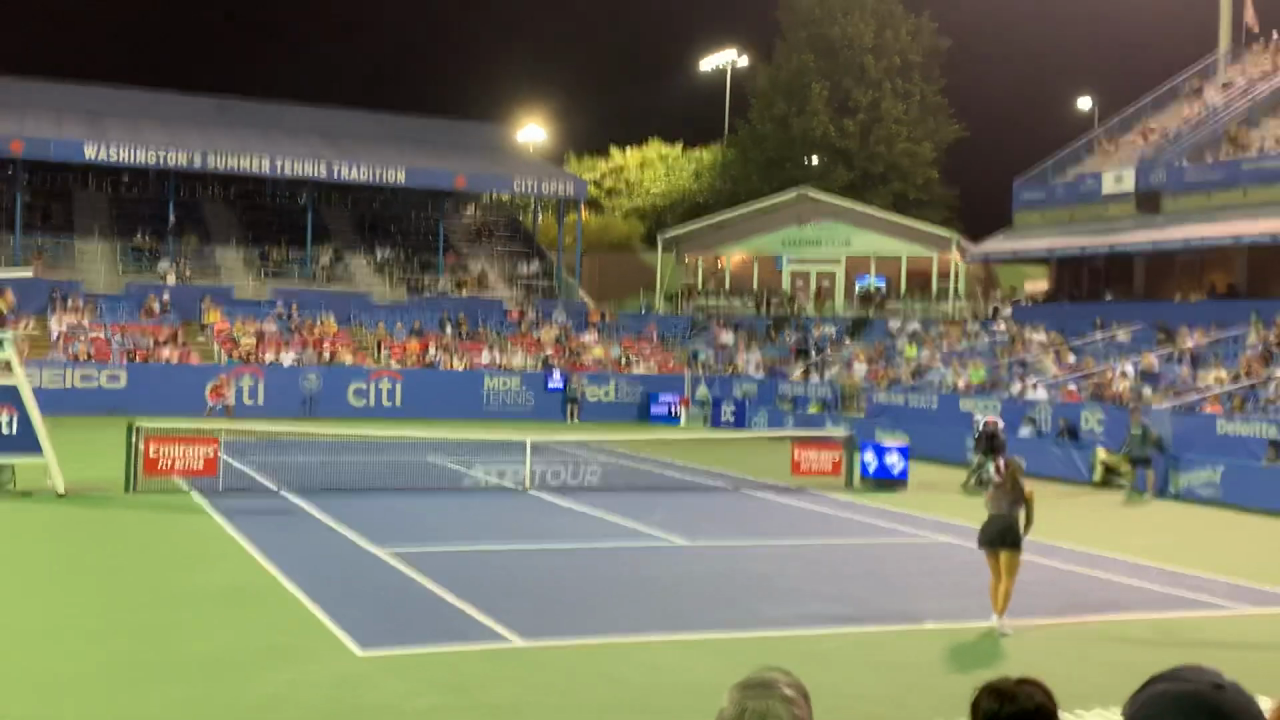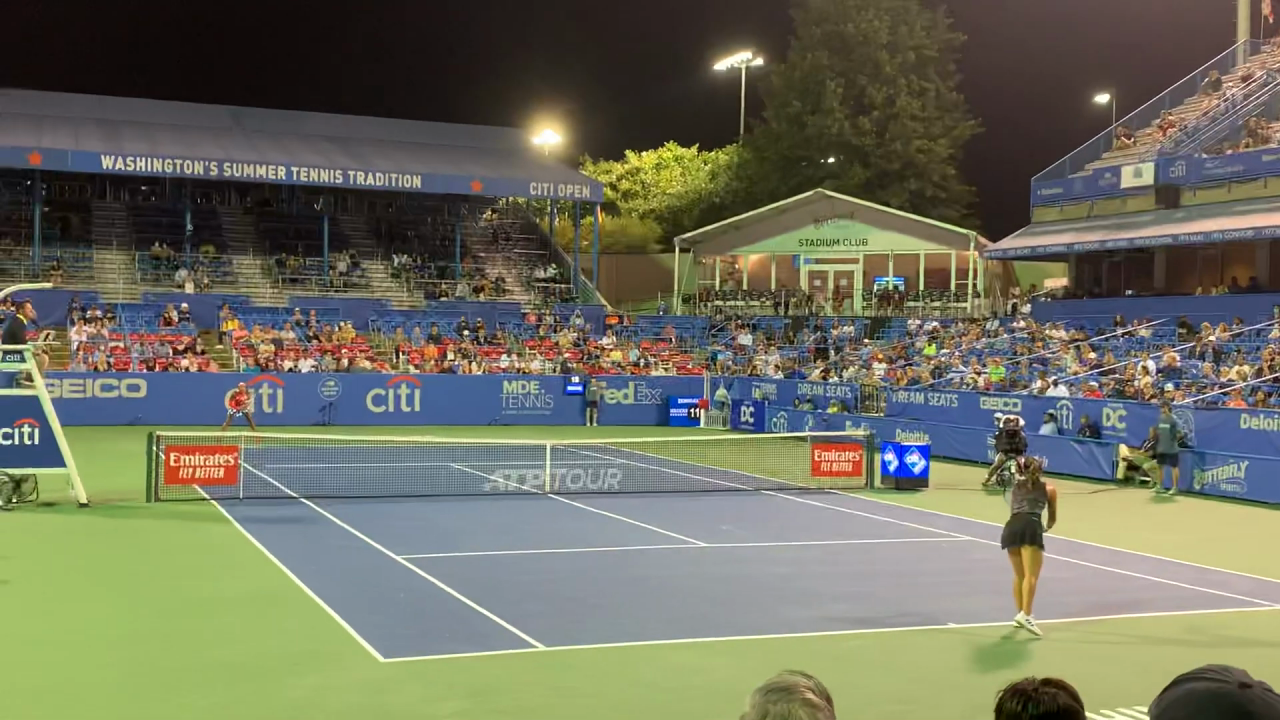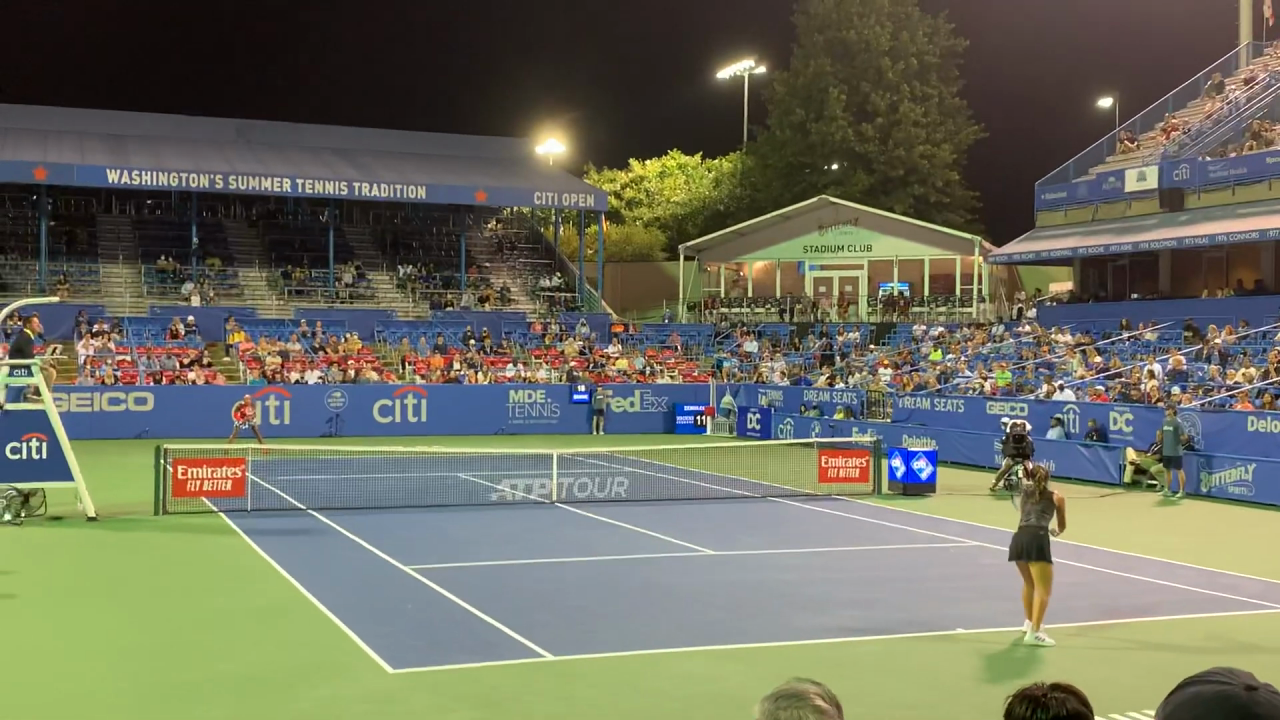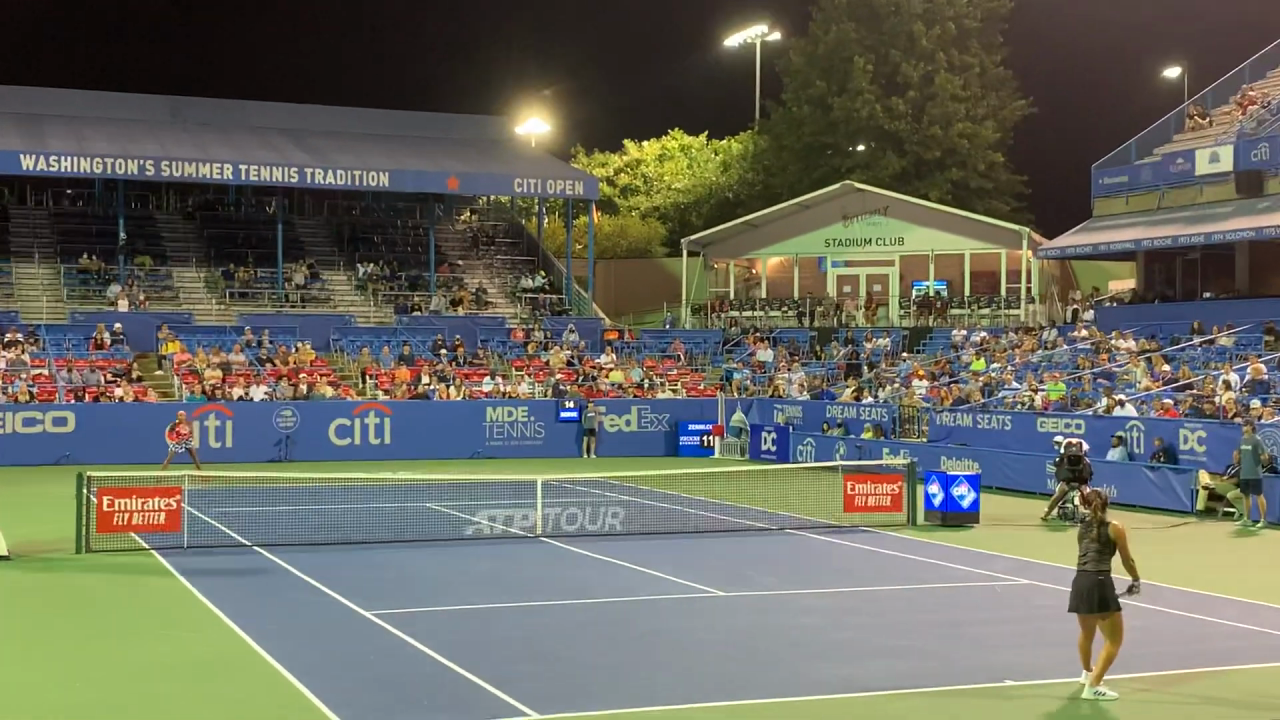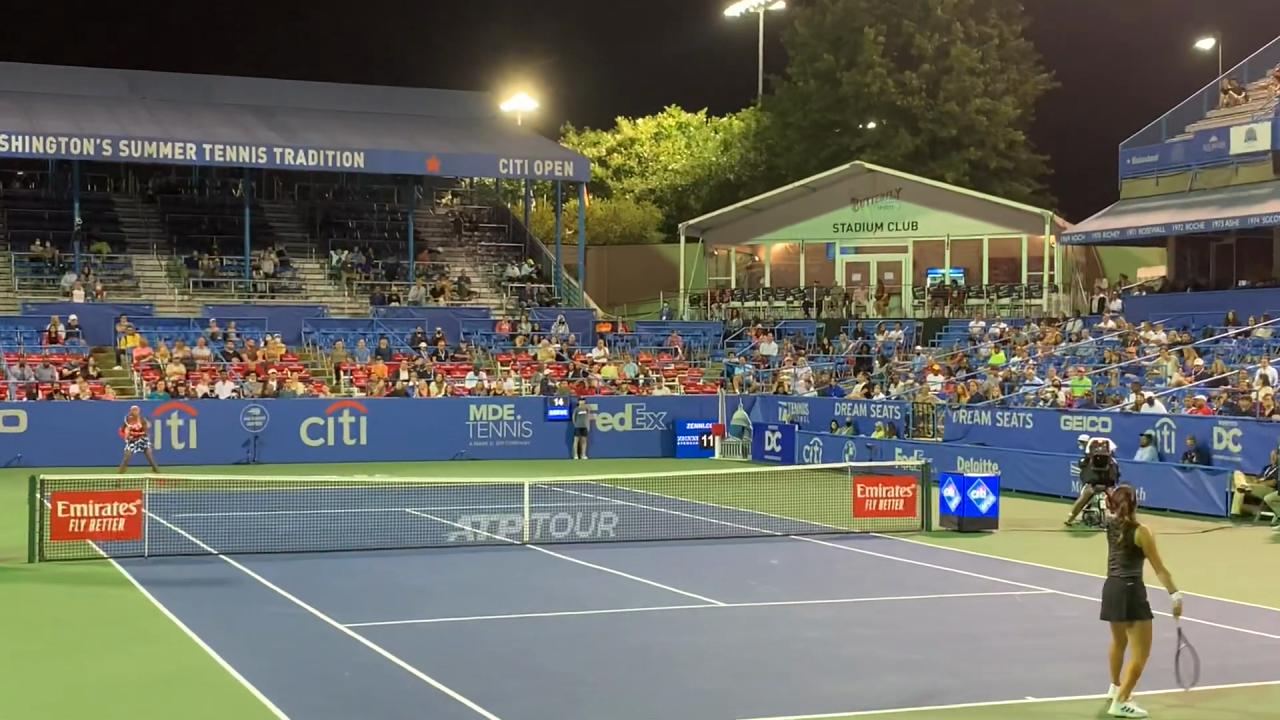
dt=0.4s
person 1, frame 1
left shoulder: (994, 486)
right shoulder: (1025, 490)
right elbow: (1028, 521)
right wrist: (1022, 534)
left hip: (988, 528)
right hip: (1008, 529)
left knee: (996, 577)
right knee: (1008, 579)
left ankle: (997, 615)
right ankle: (998, 617)
person 1, frame 2
left shoulder: (1016, 486)
right shoulder: (1048, 489)
right elbow: (1052, 519)
right wrist: (1045, 527)
left hip: (1011, 527)
right hip: (1030, 527)
left knee: (1019, 576)
right knee: (1031, 576)
left ankle: (1021, 614)
right ankle: (1025, 615)
person 1, frame 3
left shoulder: (1025, 494)
right shoulder: (1056, 497)
right elbow: (1061, 524)
right wrist: (1057, 531)
left hip: (1019, 539)
right hip: (1037, 540)
left knee: (1029, 584)
right knee: (1043, 590)
left ankle: (1029, 622)
right ankle: (1034, 632)
person 1, frame 4
left shoulder: (1083, 528)
right shoulder: (1114, 528)
right elbow: (1127, 561)
right wrist: (1136, 581)
left hip: (1079, 584)
right hip: (1099, 585)
left knee: (1087, 633)
right knee: (1114, 641)
left ankle: (1087, 673)
right ankle: (1093, 686)
person 1, frame 5
left shoulder: (1112, 525)
right shoulder: (1140, 532)
right elbow: (1159, 568)
right wrist: (1175, 596)
left hip: (1110, 589)
right hip: (1131, 592)
left knee: (1119, 642)
right knee: (1140, 652)
left ankle: (1115, 687)
